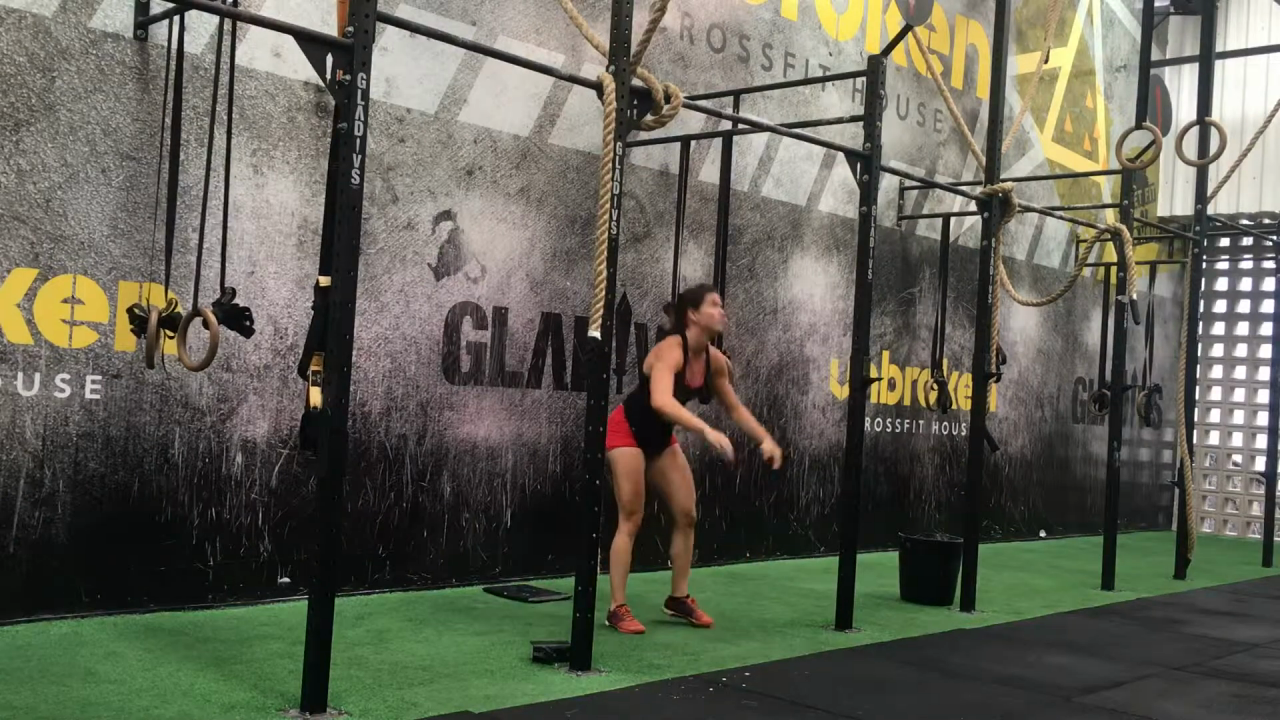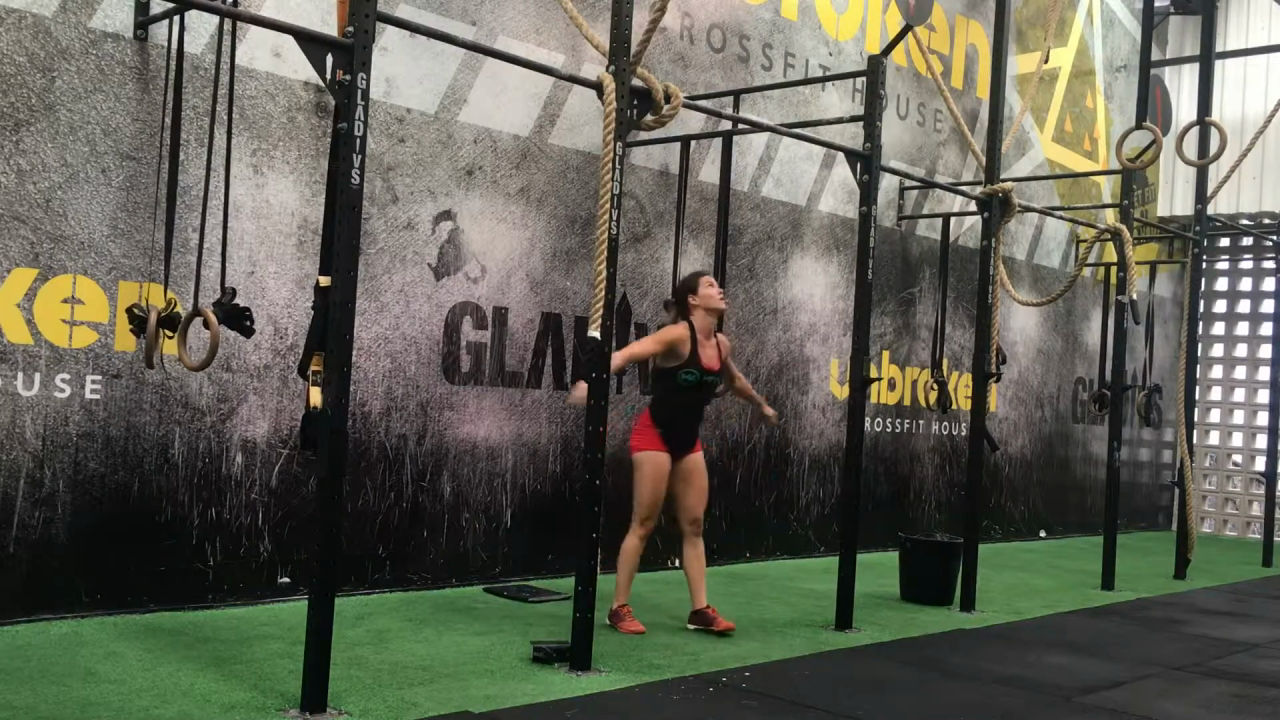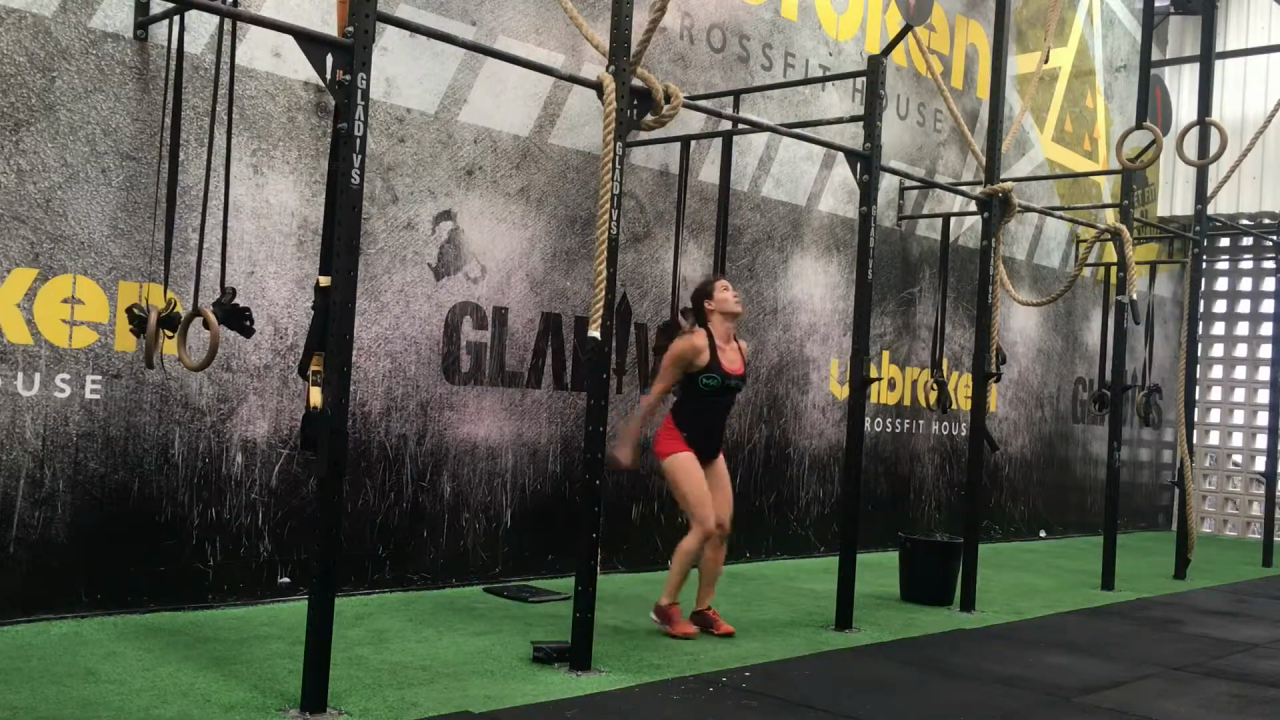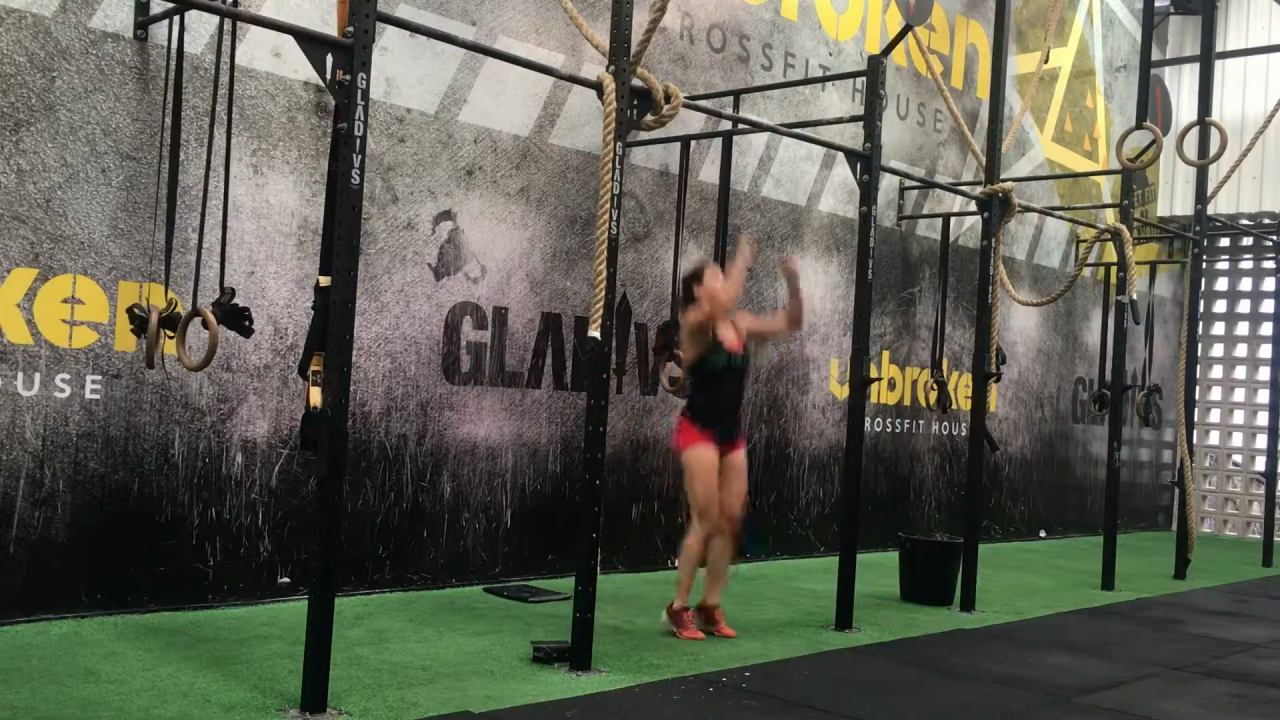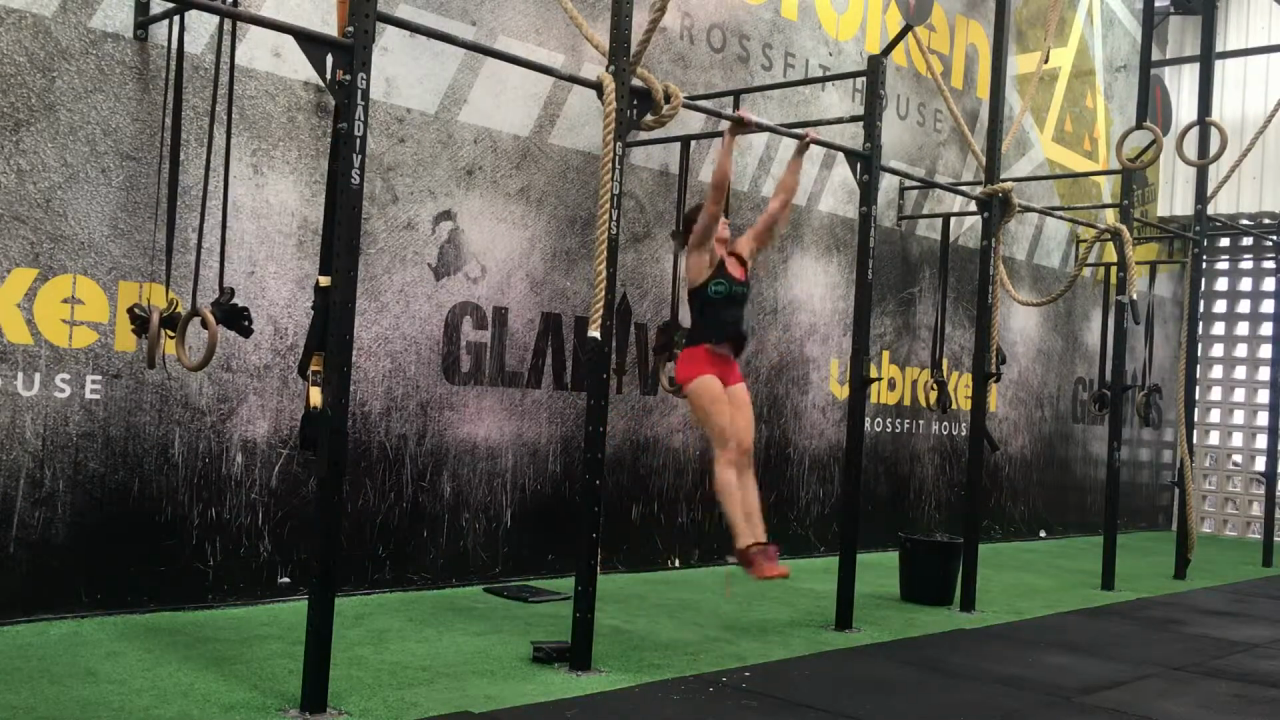
dt=0.3s
person 1, frame 1
left shoulder: (715, 360)
right shoulder: (671, 349)
left elbow: (735, 408)
right elbow: (661, 401)
left wrist: (765, 440)
right wrist: (707, 431)
left hip: (662, 438)
right hip: (628, 431)
left knee: (686, 515)
right knee: (631, 518)
left ankle: (679, 597)
right ankle: (617, 609)
person 1, frame 2
left shoulder: (722, 344)
right shoulder: (678, 335)
left elbow: (732, 380)
right elbow: (626, 353)
left wrist: (761, 404)
left hip: (689, 440)
right hip: (656, 436)
left knee: (694, 526)
right knee: (644, 524)
left ankle: (701, 610)
right ankle: (619, 608)
person 1, frame 3
left shoulder: (742, 349)
right shoulder: (694, 343)
right elbow: (655, 394)
right wrist: (628, 443)
left hip: (711, 448)
right hip: (678, 442)
left knee: (723, 529)
right knee: (706, 528)
left ankle: (704, 609)
right ankle: (668, 607)
person 1, frame 4
left shoulder: (740, 324)
right shoulder: (695, 321)
left elbow: (789, 323)
right elbow: (721, 303)
left wrist: (792, 282)
right wrist: (741, 259)
left hip: (731, 437)
right hip: (698, 432)
left knee: (730, 523)
right knee: (707, 523)
left ankle: (710, 607)
right ankle: (679, 608)
person 1, frame 5
left shoulder: (742, 254)
right shoulder: (703, 255)
left elbow: (780, 202)
right elbow: (718, 192)
left wrist: (799, 155)
right wrist: (732, 136)
left hip: (730, 366)
right hip: (699, 361)
left knee: (744, 455)
right knee: (728, 452)
left ankle: (759, 544)
right ankle: (748, 546)
